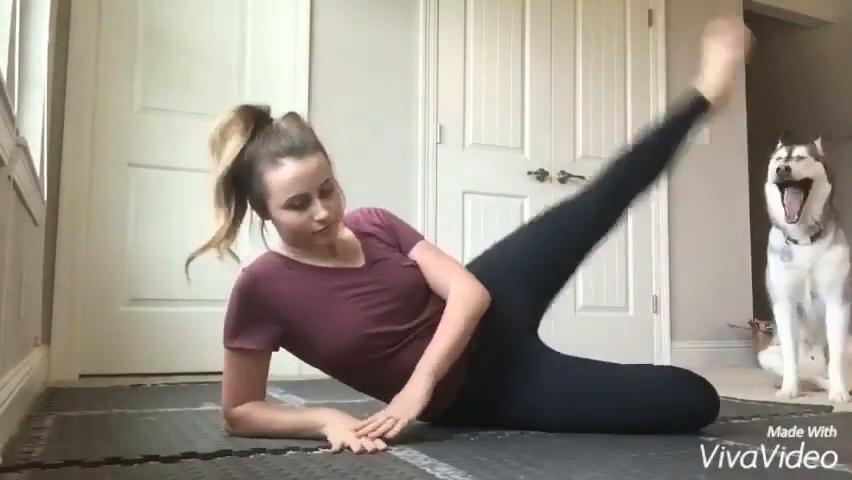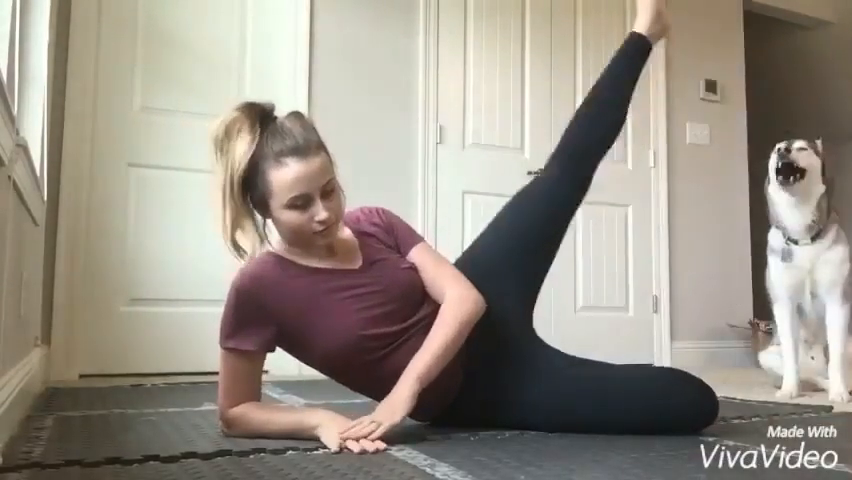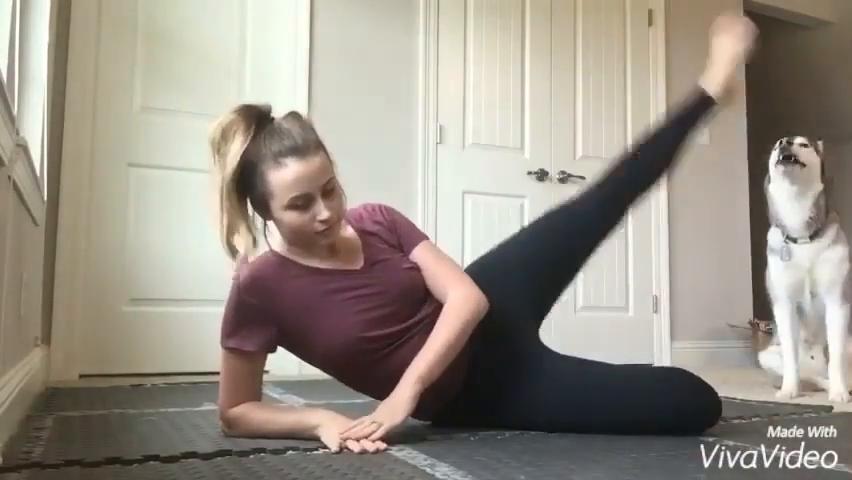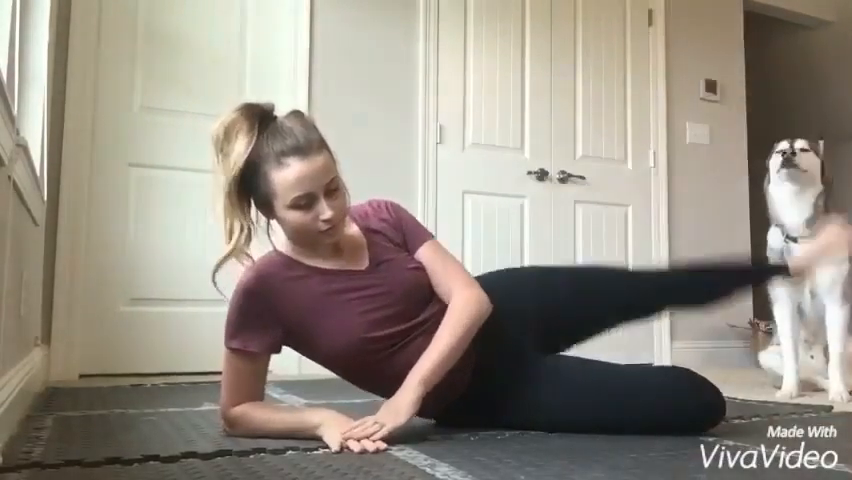
dt=0.1s
person 1, frame 1
left shoulder: (375, 225)
right shoulder: (261, 289)
left elbow: (467, 293)
right elbow: (239, 413)
left wrist: (413, 391)
right wrist: (325, 419)
left hip: (490, 320)
right hip: (476, 394)
left knee: (597, 202)
left ankle: (705, 95)
person 1, frame 2
left shoulder: (374, 225)
right shoulder: (257, 289)
left elbow: (463, 298)
right elbow: (235, 413)
left wrist: (402, 392)
right wrist: (319, 419)
left hip: (487, 316)
right hip: (473, 393)
left knee: (564, 175)
person 1, frame 3
left shoulder: (379, 222)
right shoulder: (259, 288)
left elbow: (467, 300)
right elbow: (236, 412)
left wrist: (403, 395)
right wrist: (320, 418)
left hip: (489, 318)
right hip: (479, 389)
left knee: (604, 199)
right knee: (693, 399)
left ankle: (710, 91)
person 1, frame 4
left shoulder: (384, 217)
right shoulder: (262, 293)
left elbow: (469, 299)
right elbow: (237, 412)
left wrist: (406, 395)
right wrist: (324, 420)
left hip: (499, 314)
right hip: (491, 395)
left knee: (653, 287)
right knee: (693, 401)
left ankle: (786, 265)
